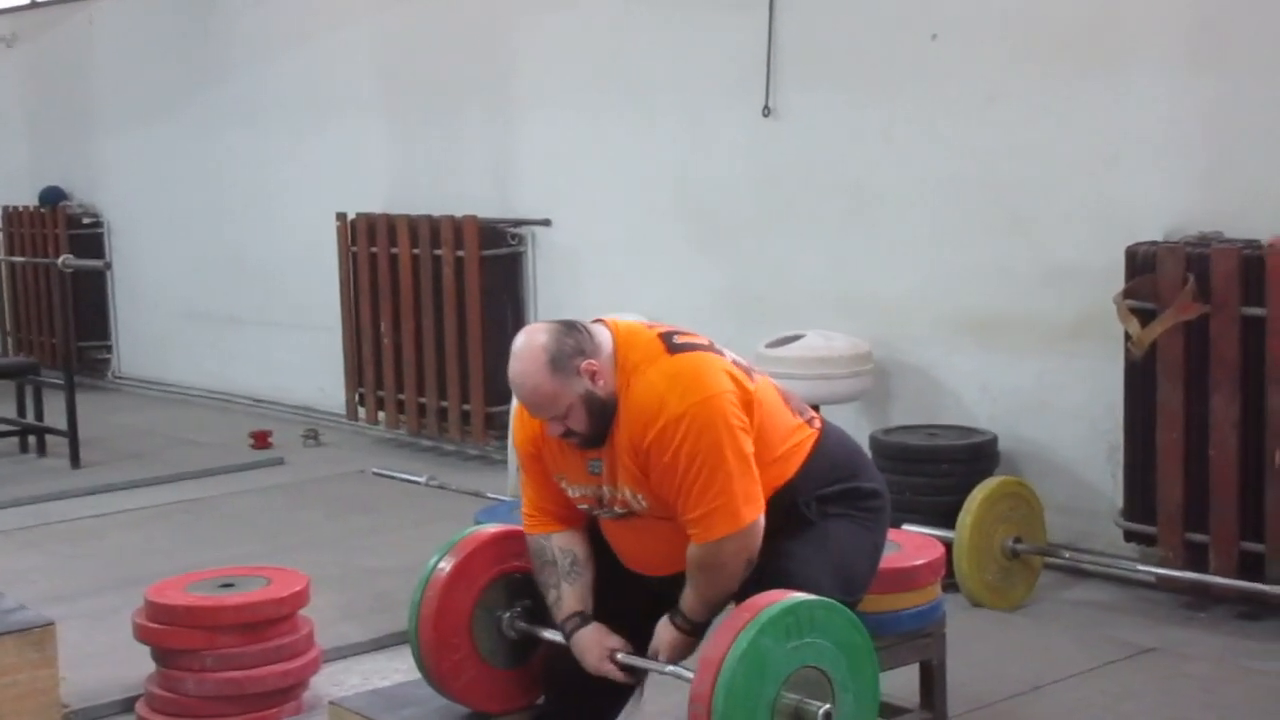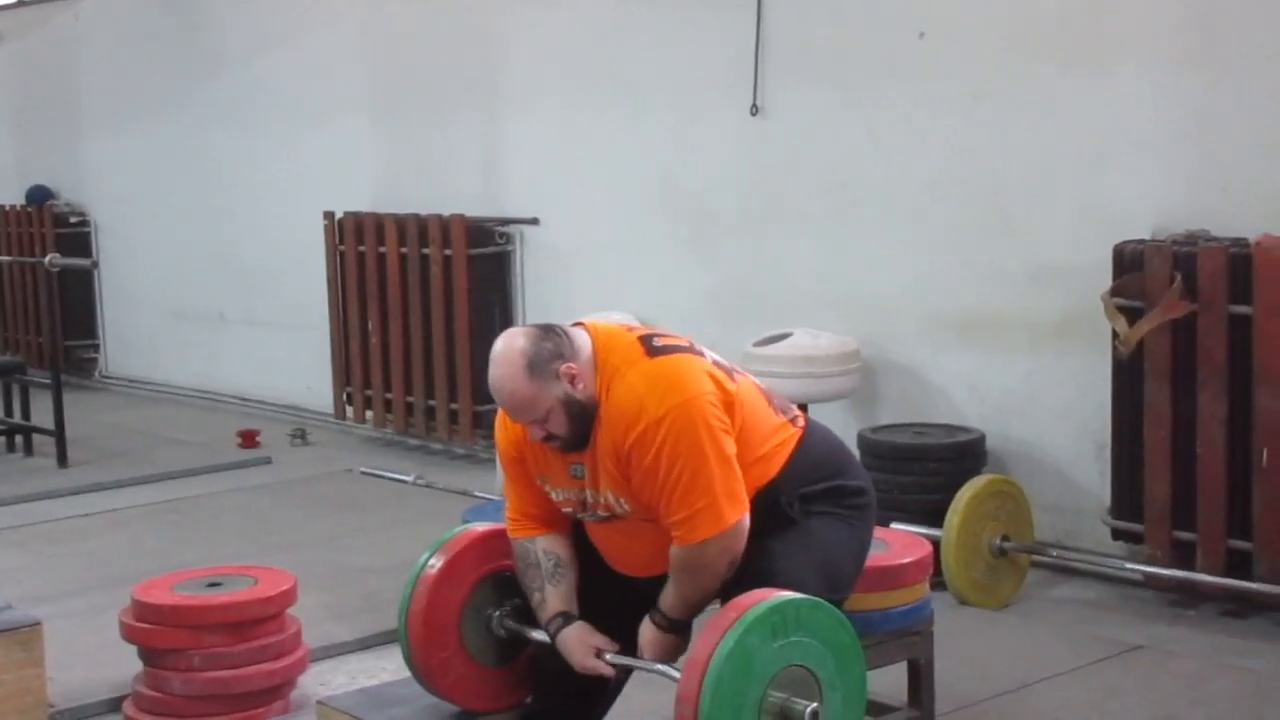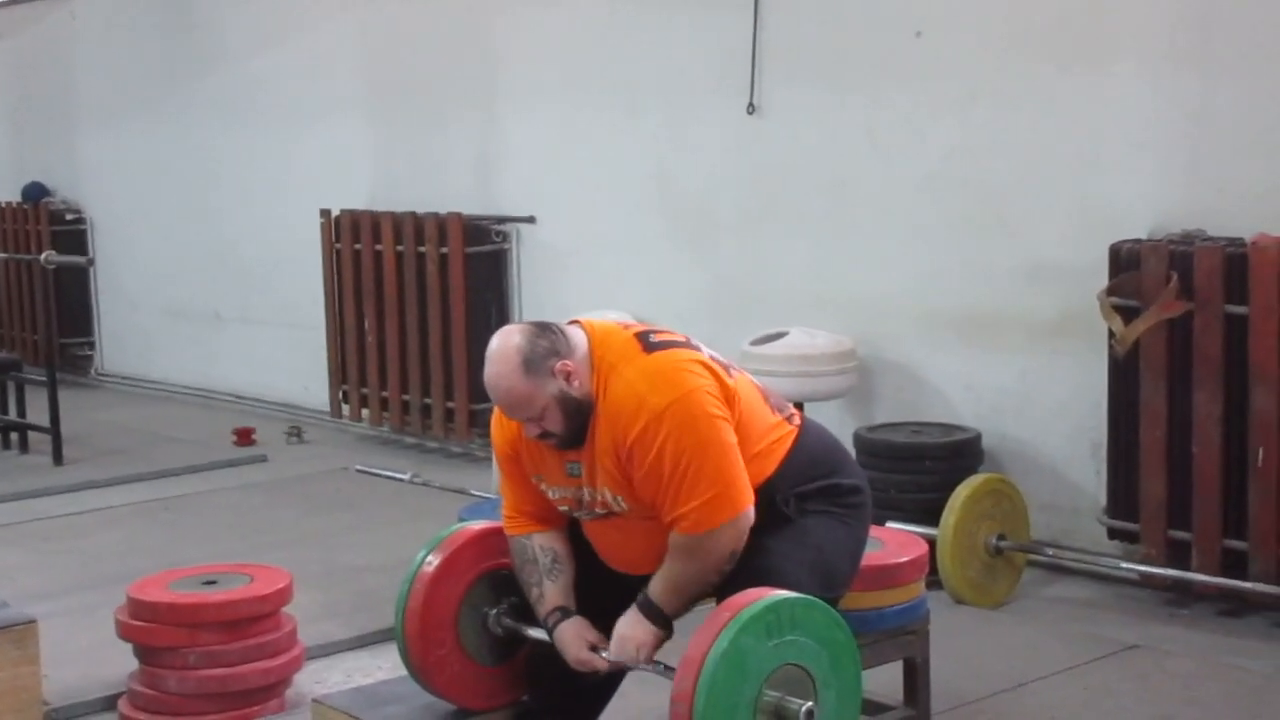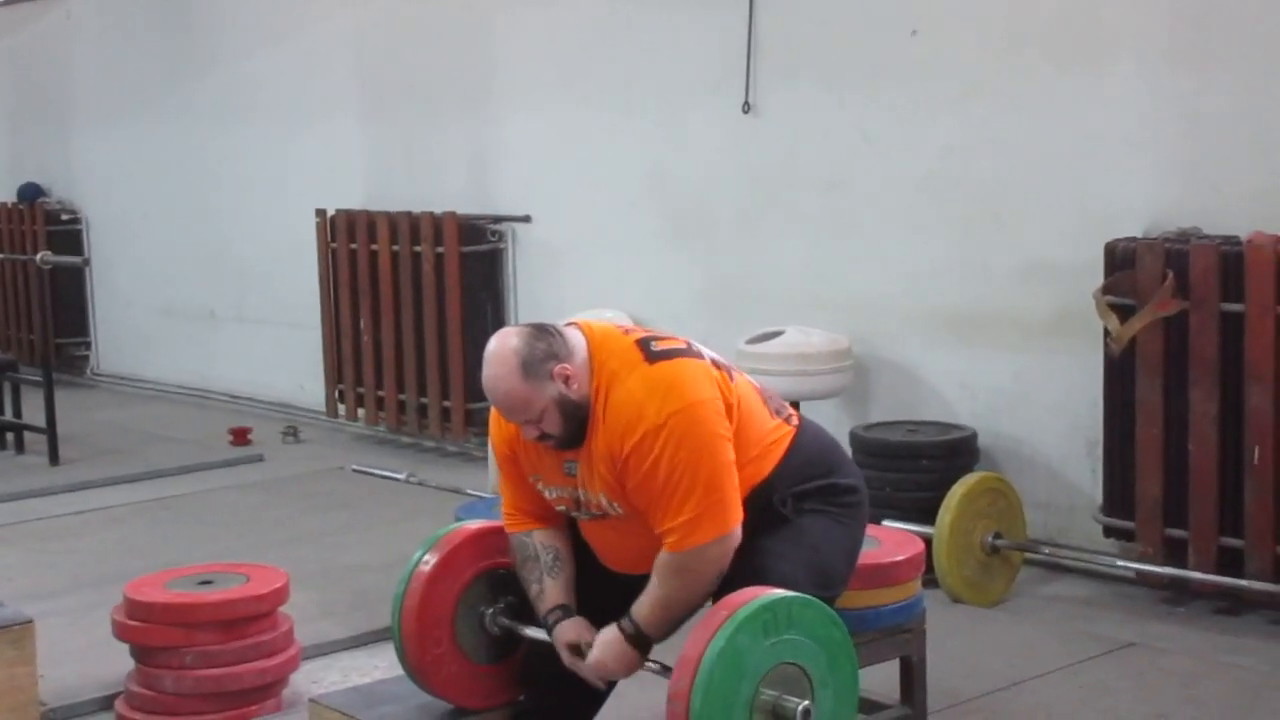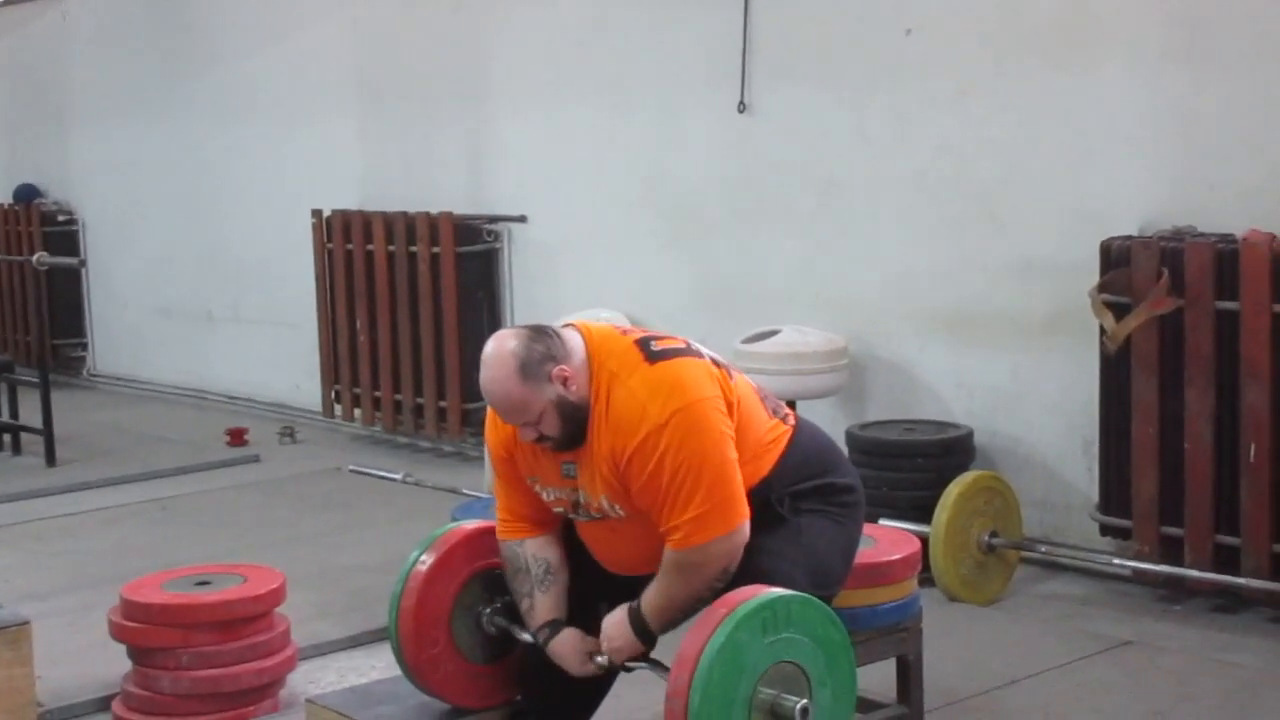
dt=0.3s
person 1, frame 1
left shoulder: (681, 390)
right shoulder: (545, 403)
left elbow: (731, 538)
right elbow: (552, 522)
left wrist: (686, 621)
right wrist: (577, 623)
person 1, frame 2
left shoulder: (662, 391)
right shoulder: (526, 404)
left elbow: (715, 538)
right elbow: (536, 525)
left wrist: (668, 620)
right wrist: (563, 623)
person 1, frame 3
left shoulder: (661, 388)
right shoulder: (522, 403)
left elbow: (715, 533)
right elbow: (533, 521)
left wrist: (650, 613)
right wrist: (559, 617)
right knee: (565, 639)
person 1, frame 4
left shoulder: (660, 394)
right shoulder: (521, 402)
left elbow: (701, 550)
right elbow: (533, 519)
left wrist: (633, 636)
right wrist: (559, 616)
right knee: (566, 639)
person 1, frame 5
left shoulder: (660, 395)
right shoulder: (517, 404)
left elbow: (713, 546)
right elbow: (526, 527)
left wrist: (641, 622)
right wrist: (550, 629)
right knee: (557, 627)
